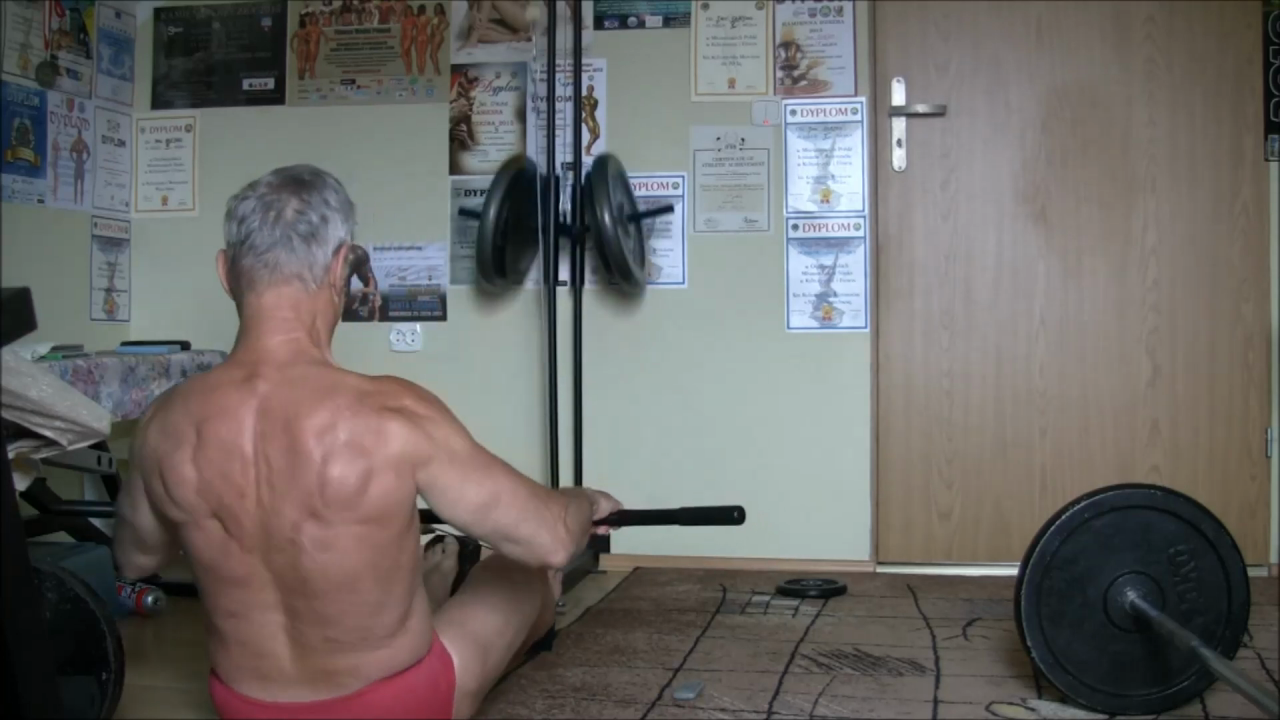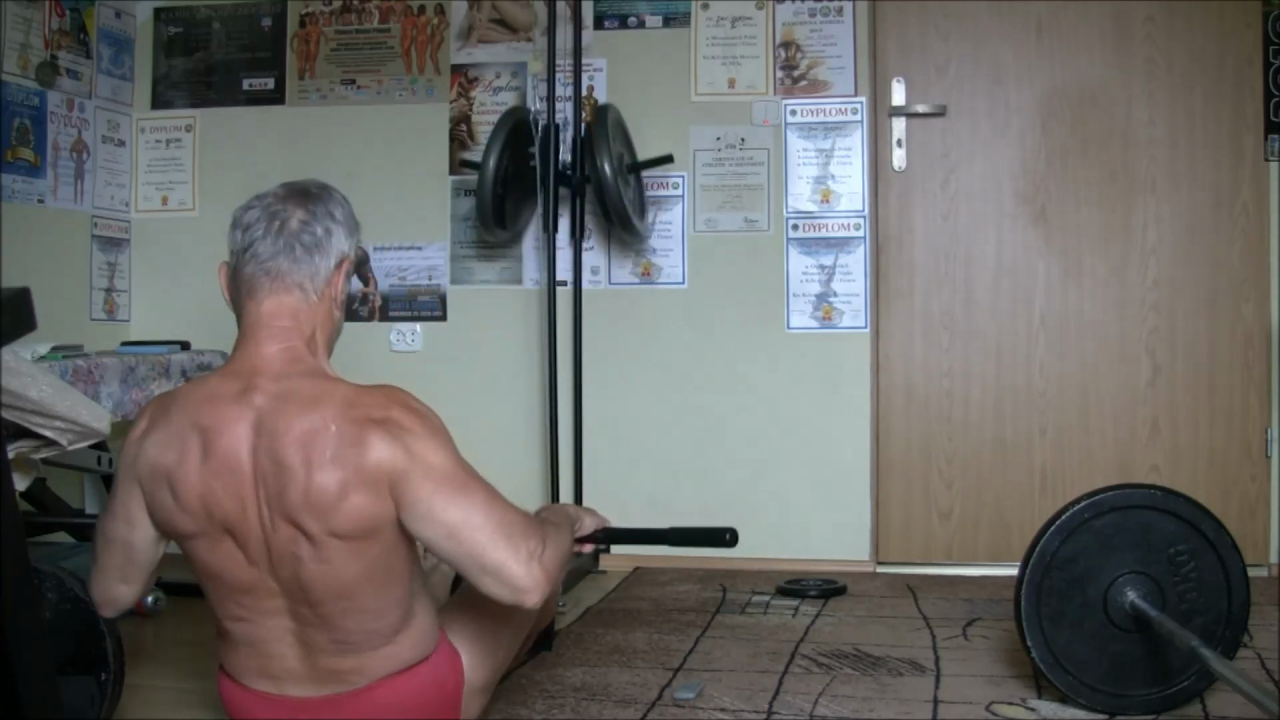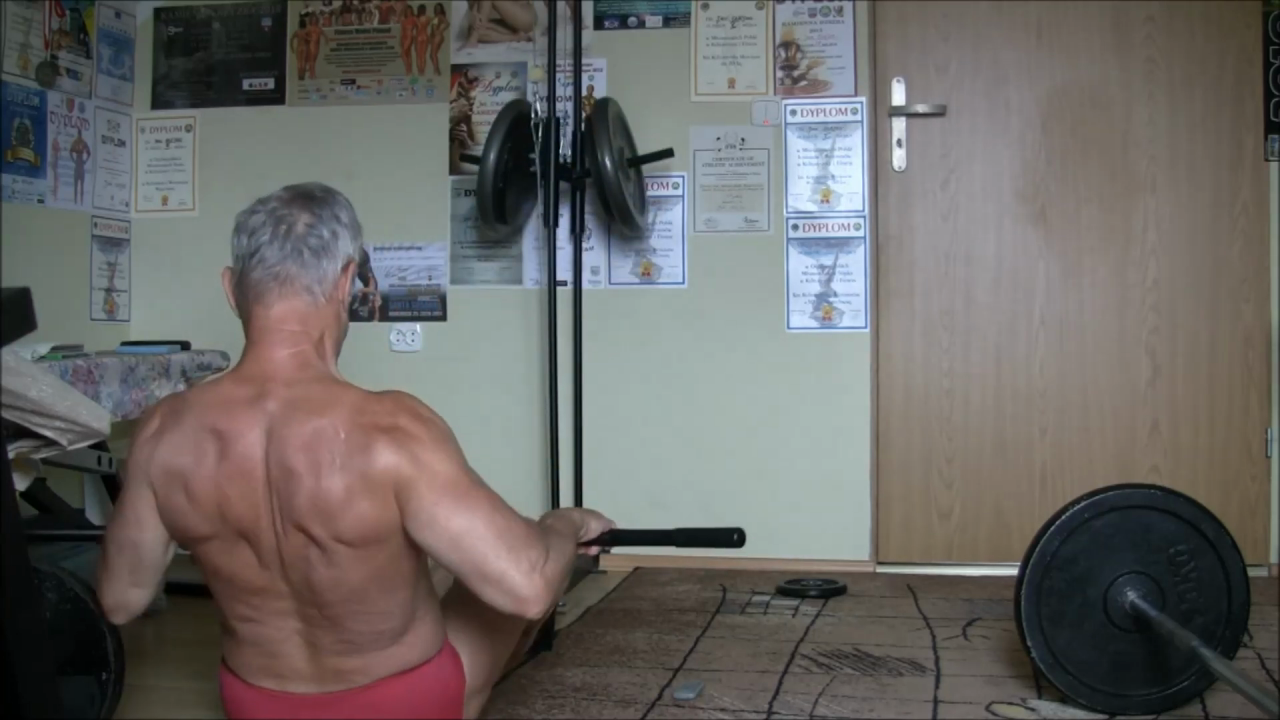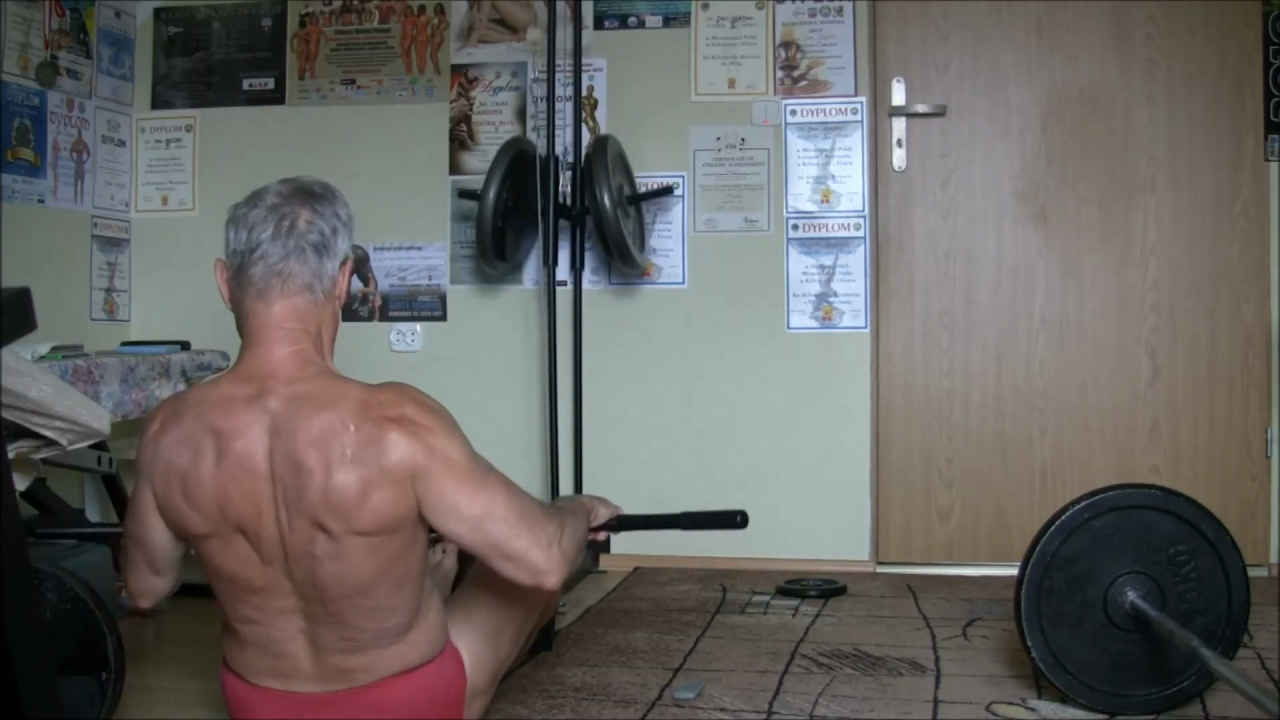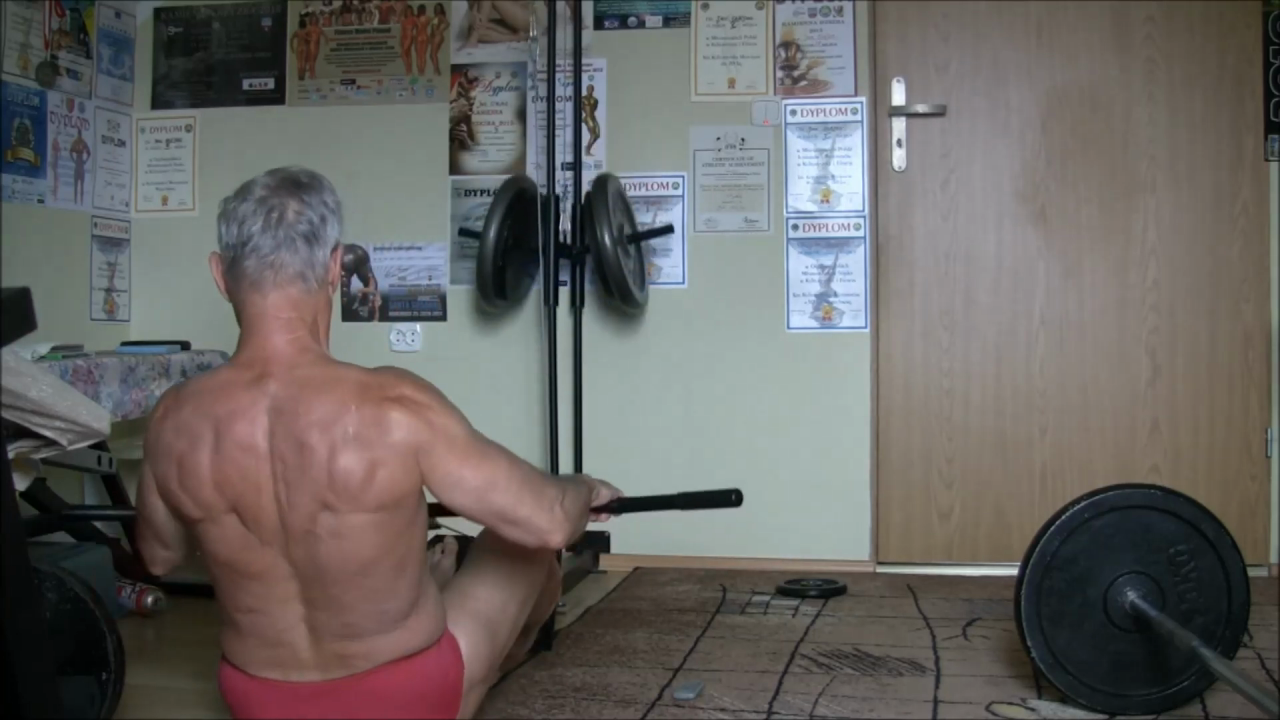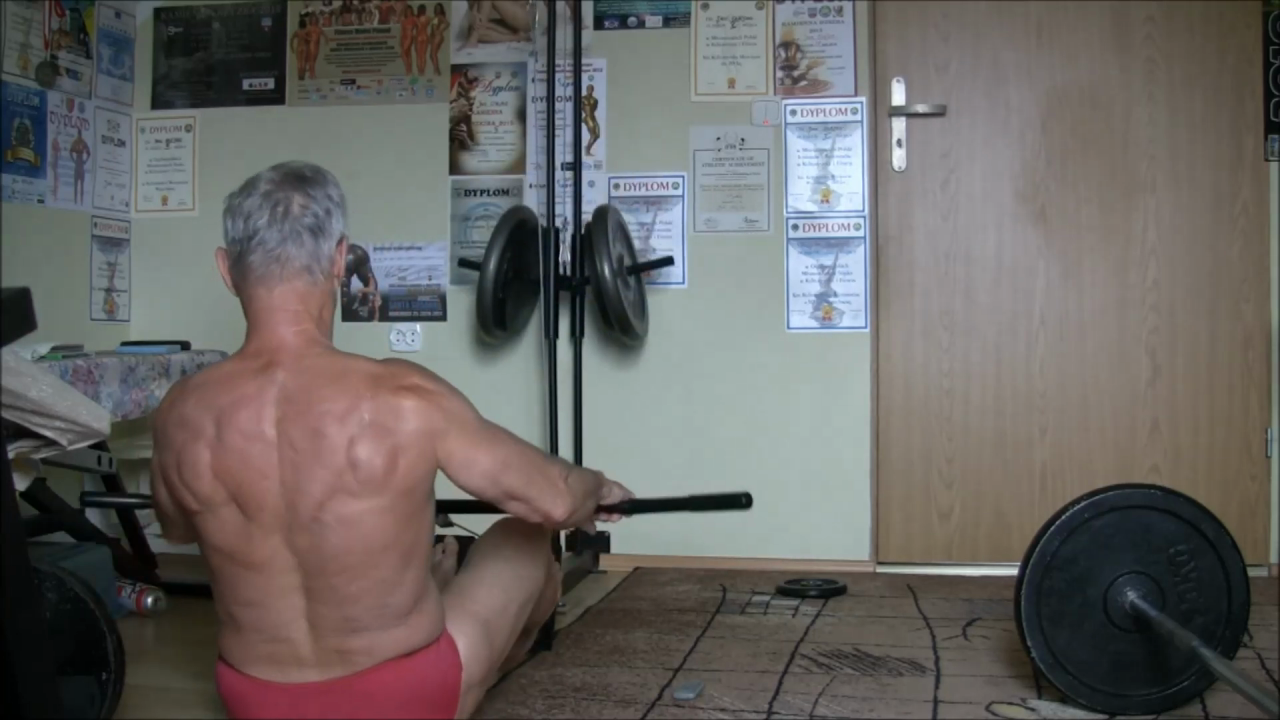
dt=0.2s
person 1, frame 1
left shoulder: (166, 424)
right shoulder: (389, 416)
left elbow: (135, 559)
right elbow: (551, 540)
right wrist: (586, 503)
right knee: (529, 572)
person 1, frame 2
left shoulder: (159, 430)
right shoulder: (381, 426)
left elbow: (111, 592)
right elbow: (527, 575)
right wrist: (566, 520)
right knee: (524, 583)
person 1, frame 3
left shoulder: (167, 432)
right shoulder: (390, 433)
left elbow: (120, 599)
right elbow: (527, 588)
right wrist: (567, 525)
right knee: (535, 571)
person 1, frame 4
left shoulder: (171, 431)
right shoulder: (395, 425)
left elbow: (145, 585)
right elbow: (544, 561)
right wrist: (579, 511)
right knee: (528, 565)
person 1, frame 5
left shoulder: (175, 420)
right shoulder: (393, 408)
left elbow: (159, 555)
right elbow: (546, 523)
right wrist: (585, 490)
right knee: (522, 546)
right ankle: (498, 662)
person 1, frame 6
left shoulder: (183, 412)
right shoulder: (403, 400)
right elbow: (553, 500)
right wrist: (597, 487)
right knee: (524, 543)
right ankle: (498, 663)
